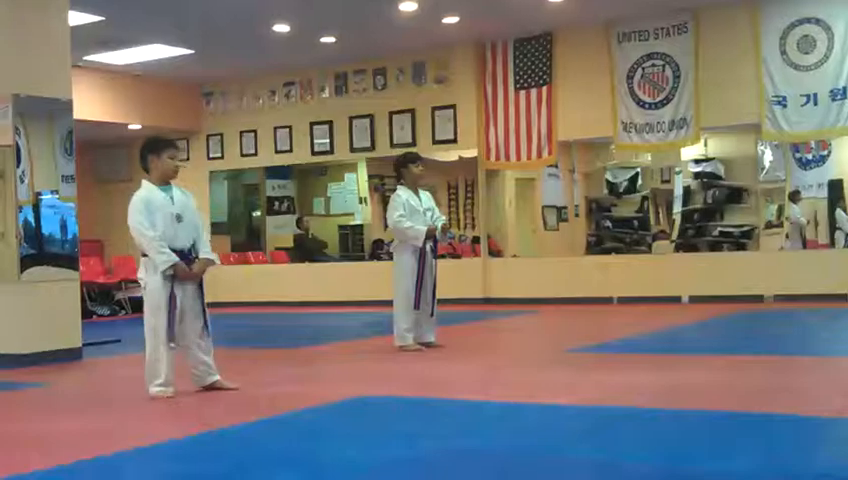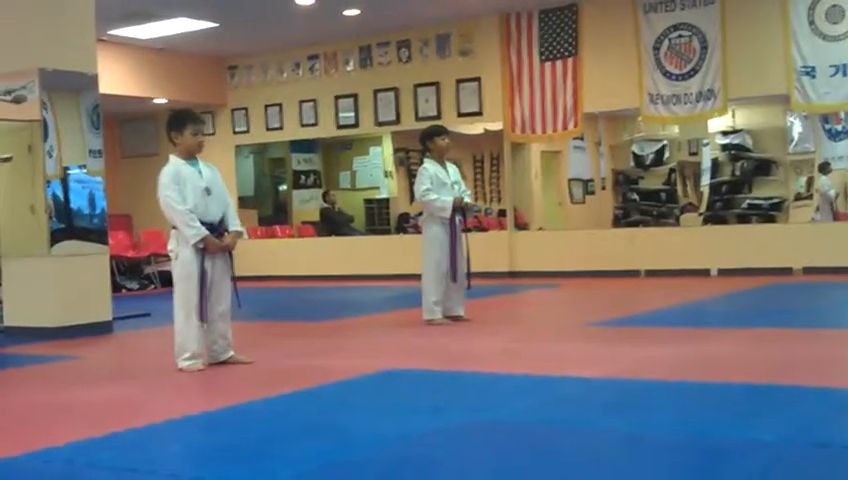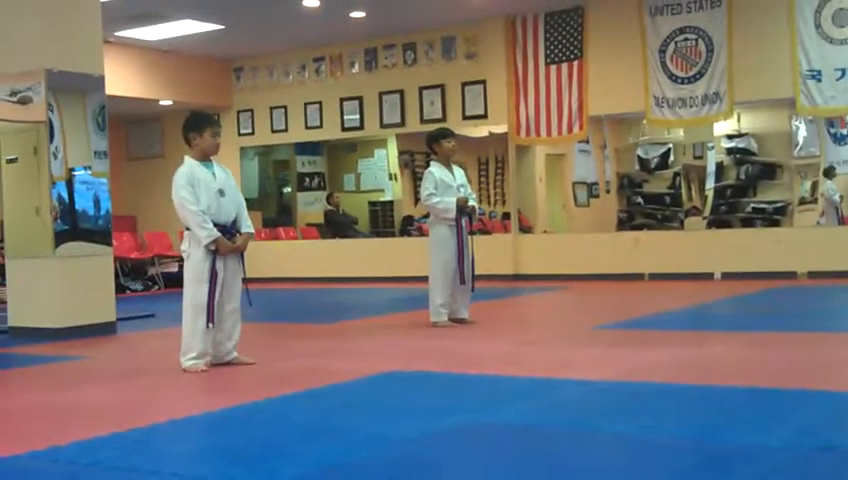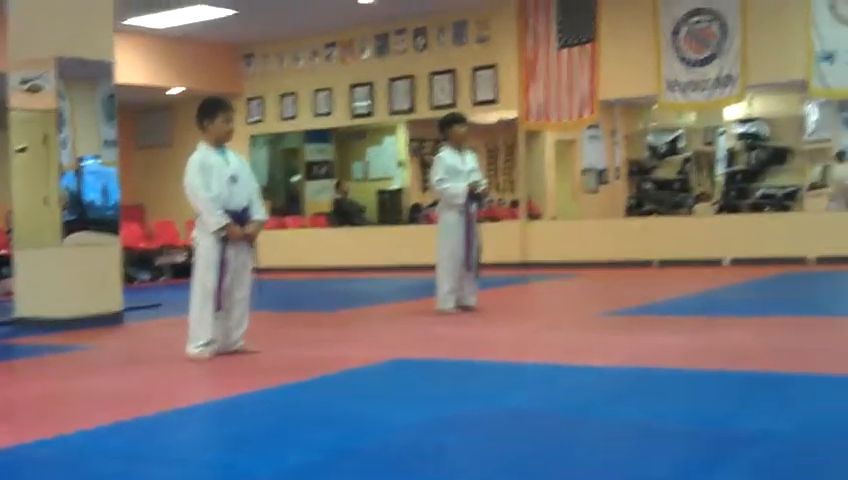
dt=0.7s
person 1, frame 1
left shoulder: (184, 196)
right shoulder: (142, 199)
left elbow: (199, 229)
right elbow: (147, 237)
left wrist: (204, 259)
right wrist: (174, 265)
left hip: (189, 269)
right hip: (159, 271)
left knee: (198, 327)
right knee: (161, 330)
left ankle: (208, 377)
right ankle: (161, 385)
person 1, frame 2
left shoulder: (210, 170)
right shoulder: (170, 173)
left elbow: (226, 202)
right elbow: (177, 211)
left wrist: (233, 232)
right wrist: (205, 238)
left hip: (218, 242)
right hip: (190, 245)
left knee: (220, 301)
right knee: (191, 303)
left ankle: (221, 352)
right ankle: (189, 357)
person 1, frame 3
left shoulder: (223, 172)
right shoulder: (185, 174)
left elbow: (239, 203)
right elbow: (190, 212)
left wrist: (245, 233)
right wrist: (216, 239)
left hip: (231, 243)
right hip: (202, 245)
left knee: (229, 301)
right knee: (199, 301)
left ankle: (225, 352)
right ankle: (194, 356)
person 1, frame 4
left shoulder: (237, 159)
right shoulder: (198, 160)
left elbow: (252, 191)
right elbow: (201, 198)
left wrist: (256, 221)
right wrist: (226, 226)
left hip: (242, 232)
right hip: (214, 233)
left knee: (238, 289)
right knee: (208, 288)
left ankle: (232, 340)
right ankle: (201, 344)
person 2, frame 1
left shoulder: (426, 196)
right shoulder: (399, 197)
left elbow: (436, 217)
right elbow: (396, 223)
left wrist: (441, 227)
right wrist: (423, 232)
left hip: (426, 251)
right hip: (407, 251)
left knee: (428, 294)
right knee: (407, 295)
left ankle: (425, 336)
right ankle: (405, 339)
person 2, frame 2
left shoulder: (453, 169)
right shoulder: (426, 169)
left elbow: (463, 191)
right elbow: (423, 196)
left wrist: (466, 202)
right wrist: (450, 203)
left hip: (452, 223)
right hip: (435, 224)
left knee: (456, 268)
right knee: (436, 268)
left ankle: (453, 310)
right ankle: (433, 313)
person 2, frame 3
left shoulder: (459, 172)
right shoulder: (432, 172)
left elbow: (469, 195)
right elbow: (427, 199)
left wrist: (471, 206)
right wrist: (454, 203)
left hip: (460, 226)
right hip: (442, 226)
left knee: (463, 270)
right knee: (443, 270)
left ankle: (458, 312)
right ankle: (439, 315)
person 2, frame 4
left shoulder: (470, 157)
right shoulder: (443, 157)
left elbow: (478, 180)
right elbow: (437, 185)
left wrist: (481, 190)
right wrist: (464, 189)
left hip: (469, 211)
right hip: (451, 212)
left knee: (470, 256)
right knee: (450, 257)
left ankle: (466, 299)
right ankle: (446, 302)
